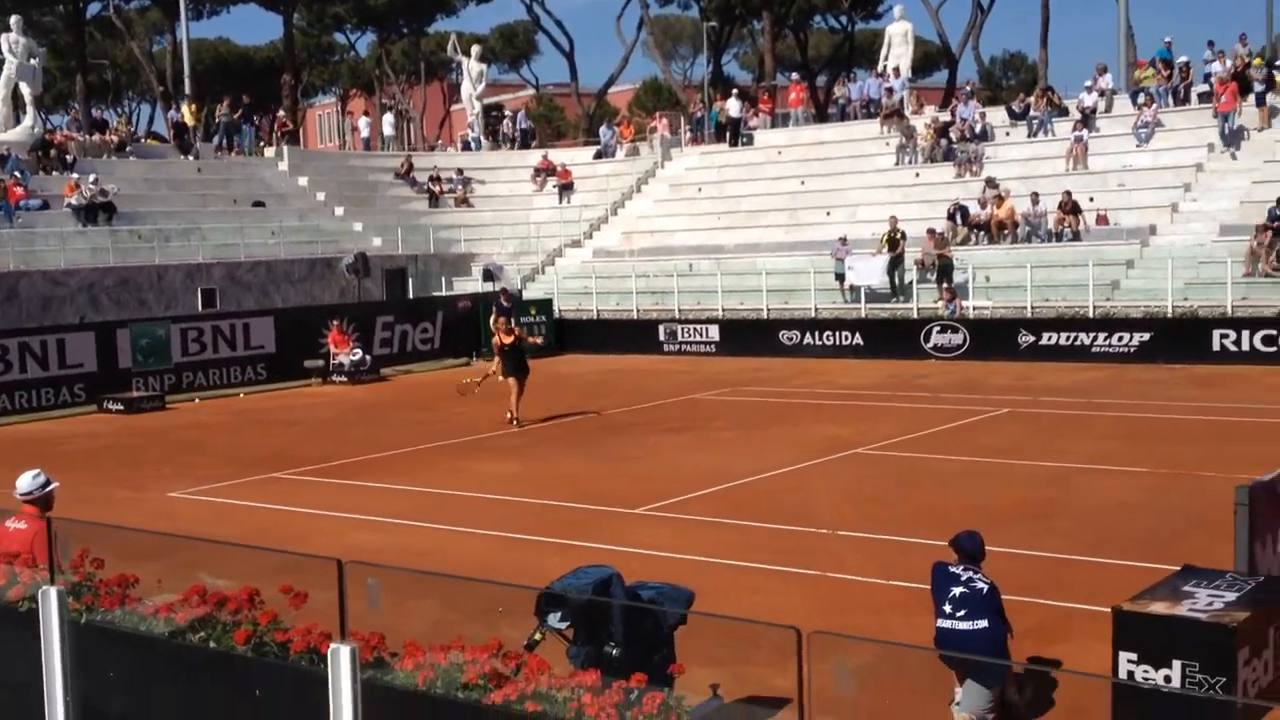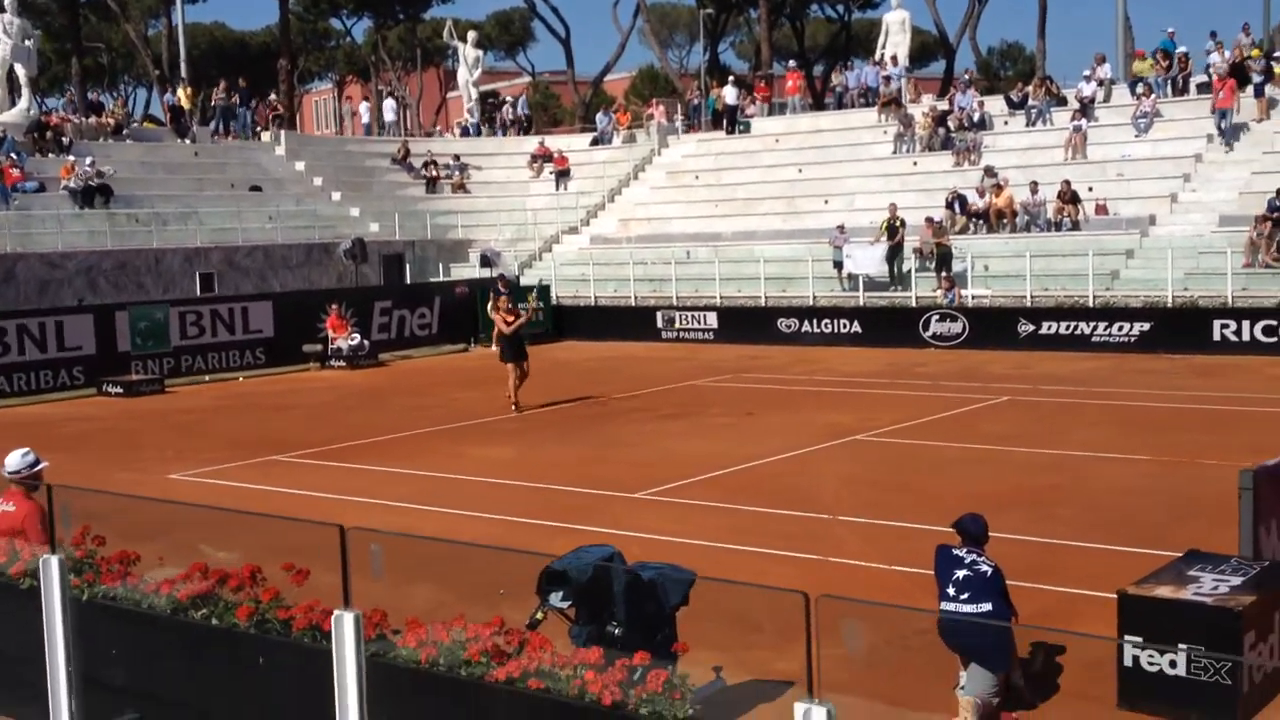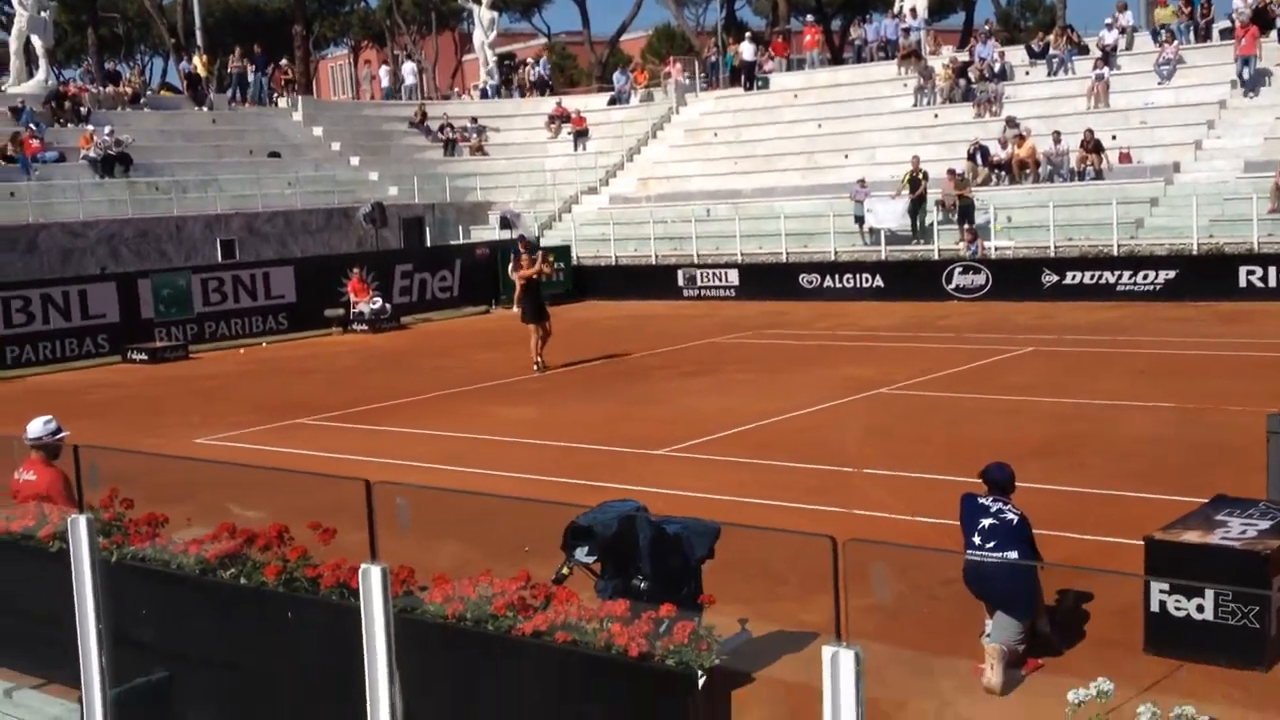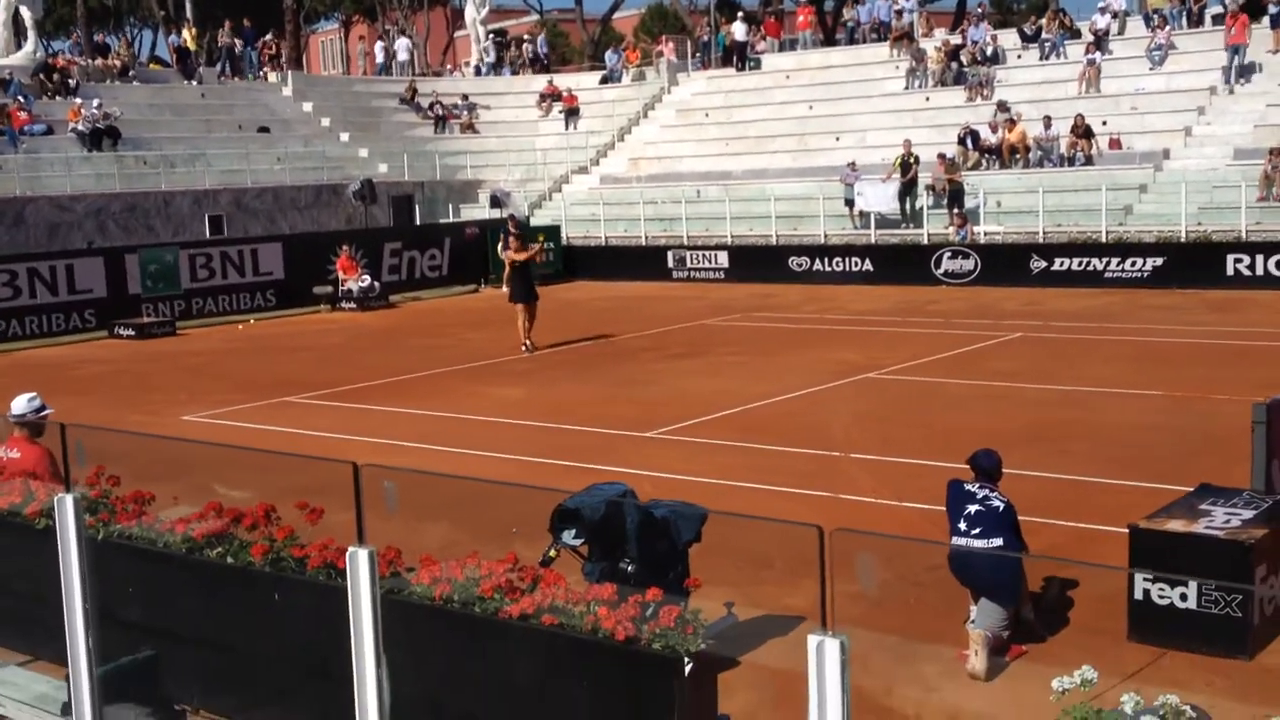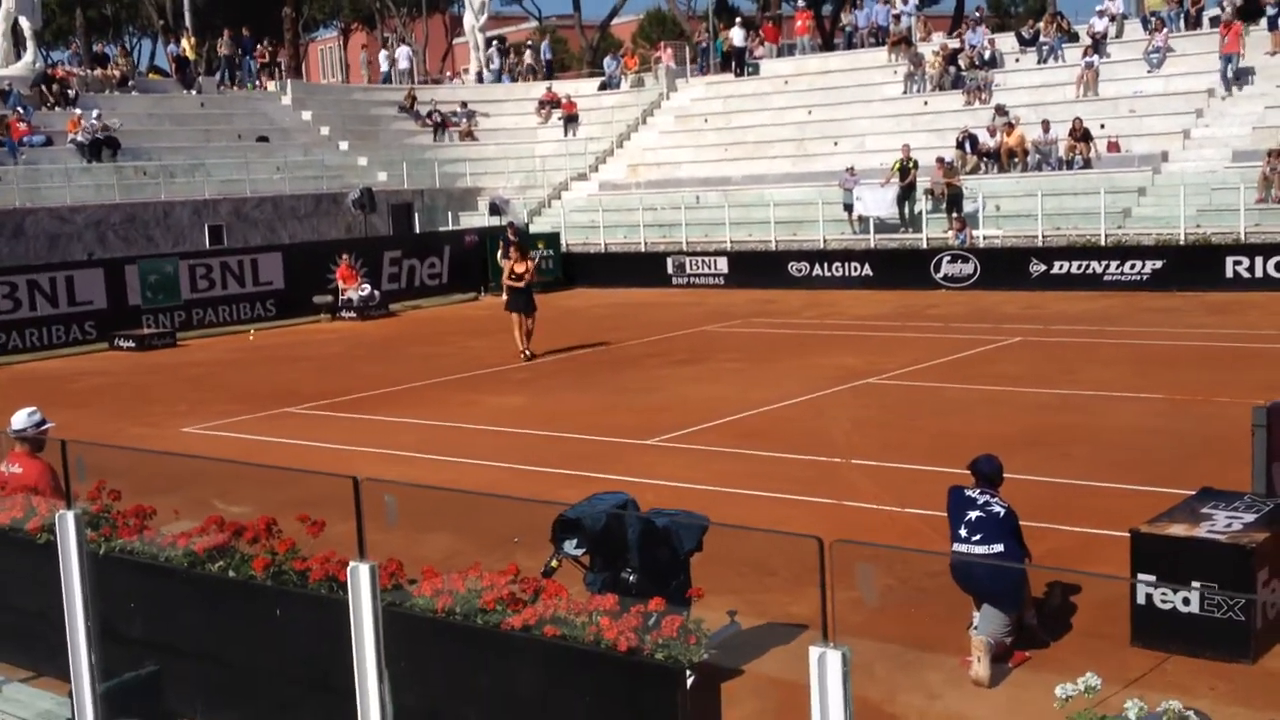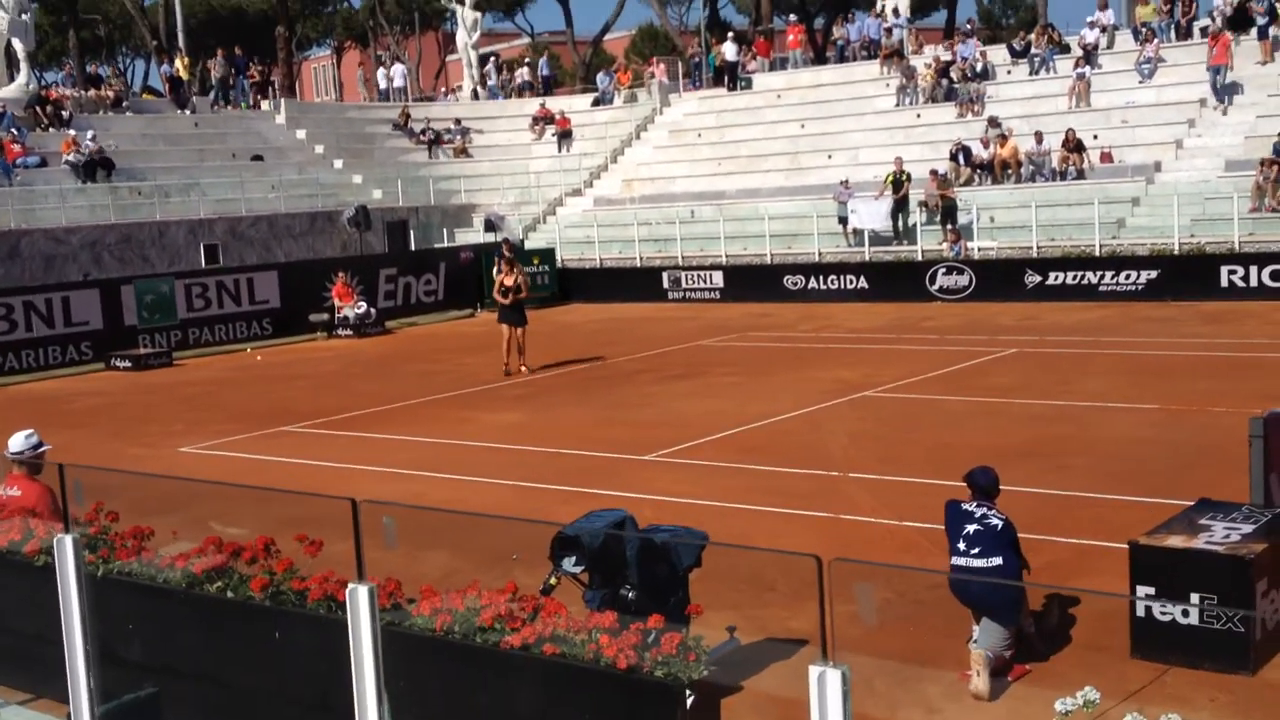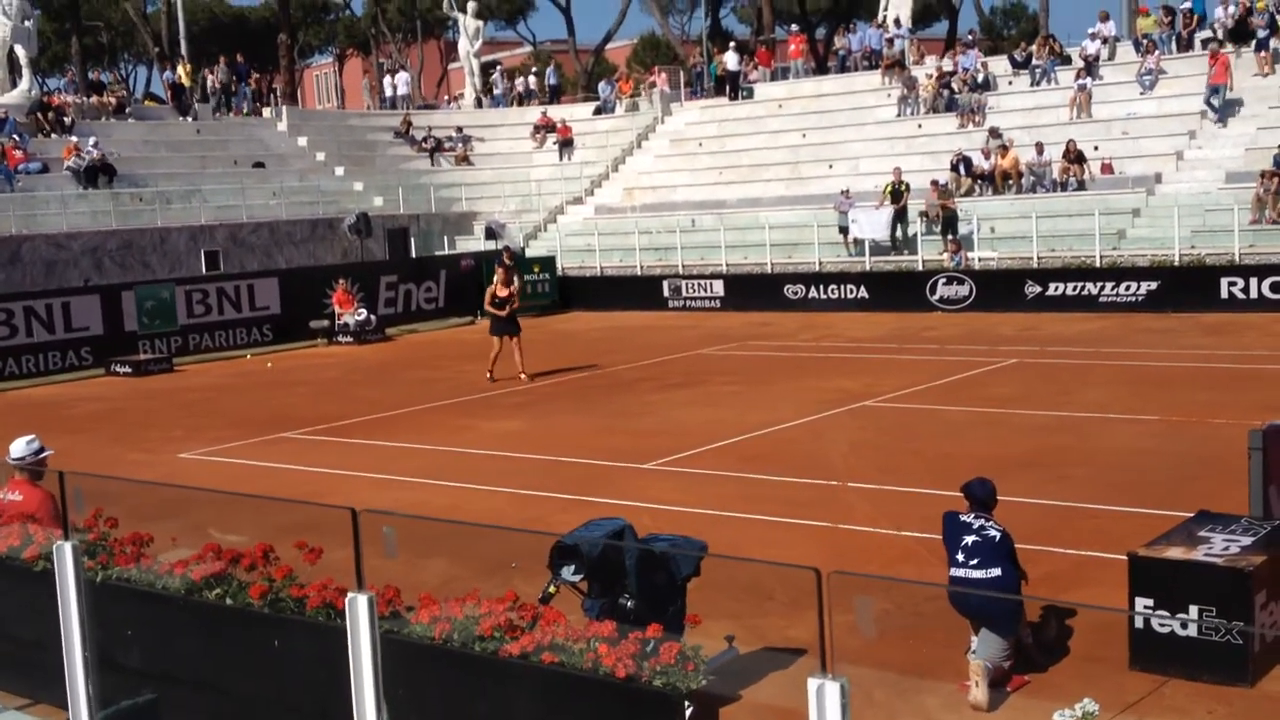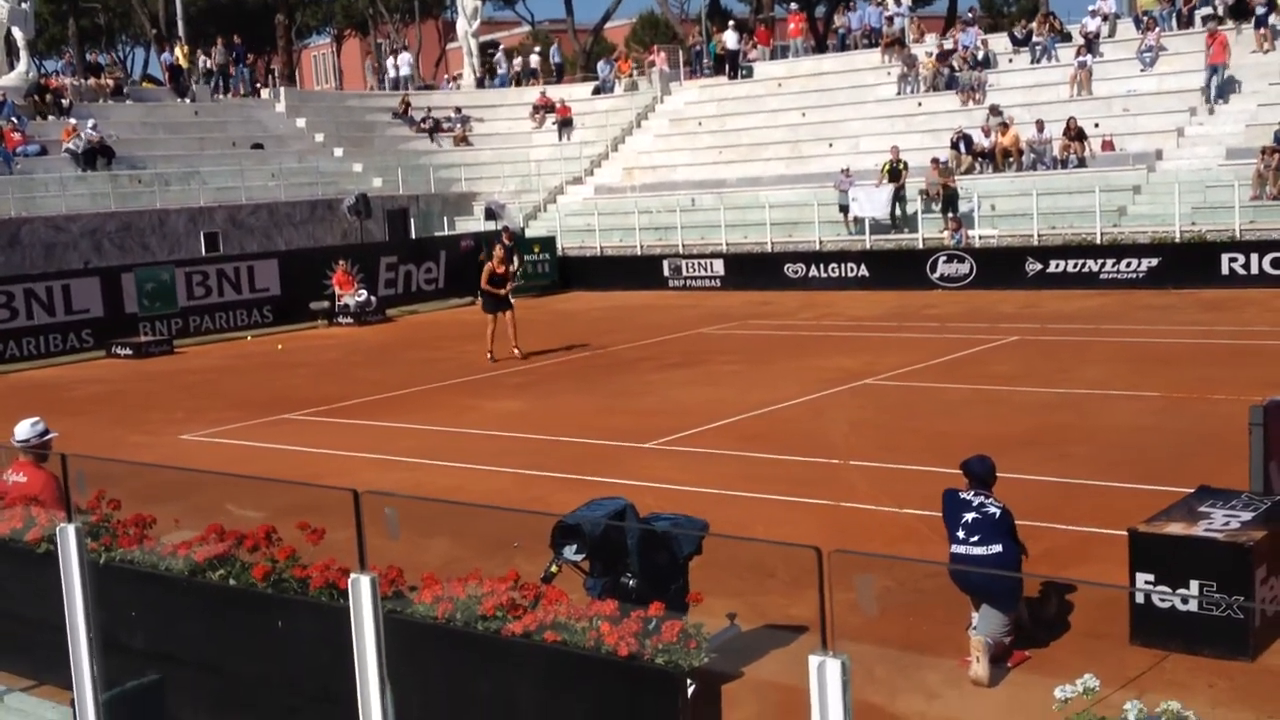
dt=0.2s
person 1, frame 1
left shoulder: (939, 570)
right shoulder: (988, 586)
right elbow: (1001, 623)
right wrist: (1006, 627)
left hip: (947, 645)
right hip: (982, 645)
left ankle: (962, 695)
person 1, frame 2
left shoulder: (943, 553)
right shoulder: (992, 569)
right elbow: (1006, 607)
right wrist: (1011, 612)
left hip: (951, 629)
right hip: (985, 629)
left ankle: (967, 682)
right ankle: (974, 699)
person 1, frame 3
left shoulder: (968, 502)
right shoulder: (1019, 518)
right elbow: (1033, 556)
right wrist: (1038, 564)
left hip: (977, 577)
right hip: (1012, 577)
left ankle: (993, 633)
right ankle: (1000, 647)
person 1, frame 4
left shoulder: (955, 488)
right shoulder: (1004, 505)
right elbow: (1018, 544)
right wrist: (1022, 548)
left hip: (961, 564)
right hip: (996, 565)
left ankle: (977, 620)
right ankle: (986, 634)
person 1, frame 5
left shoulder: (956, 494)
right shoulder: (1006, 510)
right elbow: (1020, 549)
right wrist: (1025, 555)
left hip: (963, 571)
right hip: (999, 572)
left ankle: (980, 626)
right ankle: (988, 641)
person 1, frame 6
left shoulder: (953, 508)
right shoulder: (1004, 522)
right elbow: (1017, 560)
right wrist: (1022, 564)
left hip: (962, 585)
right hip: (998, 585)
left ankle: (980, 638)
right ankle: (987, 654)
person 1, frame 7
left shoulder: (950, 519)
right shoulder: (1002, 534)
right elbow: (1014, 570)
right wrist: (1020, 581)
left hip: (960, 596)
right hip: (997, 597)
left ankle: (978, 650)
right ankle: (987, 667)
person 1, frame 8
left shoulder: (950, 497)
right shoulder: (1002, 512)
right elbow: (1013, 545)
right wrist: (1020, 571)
left hip: (961, 572)
right hip: (998, 572)
left ankle: (978, 625)
right ankle: (987, 642)
